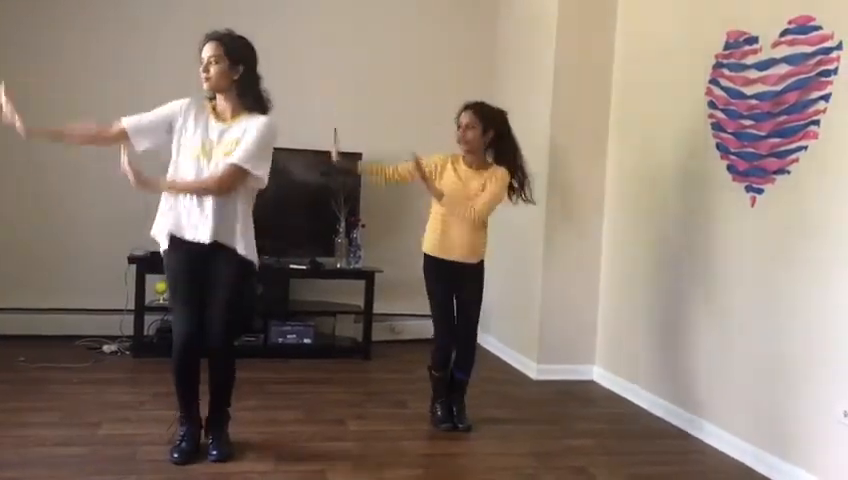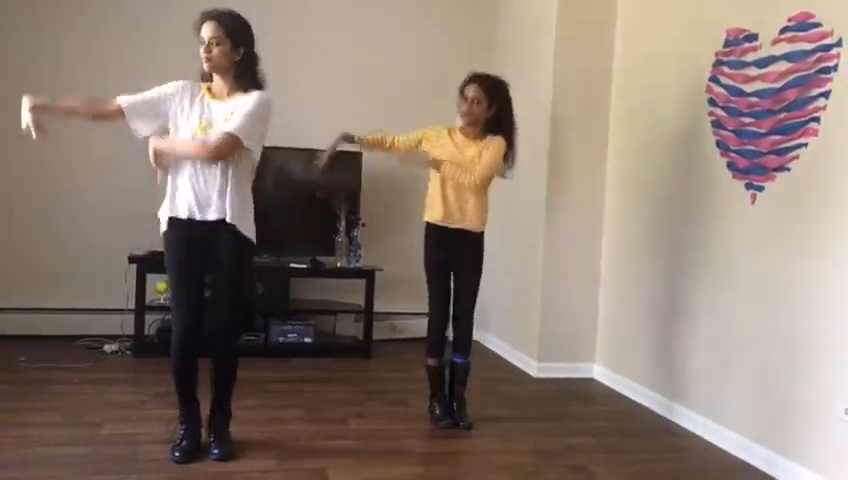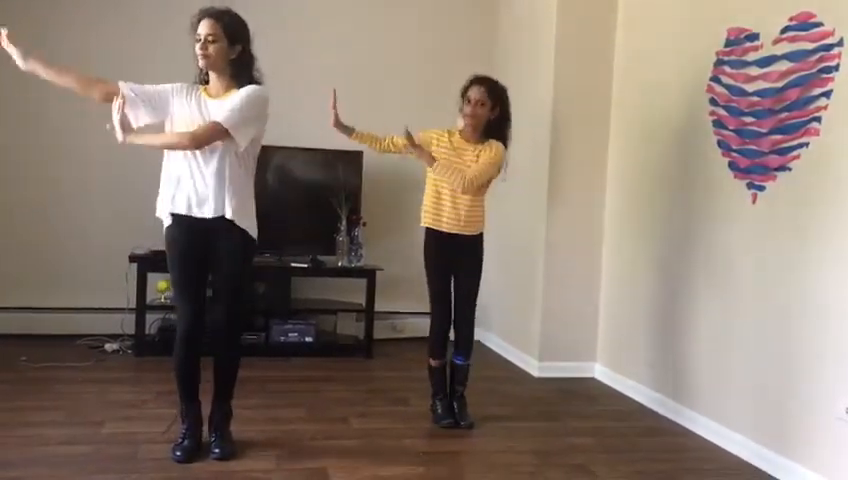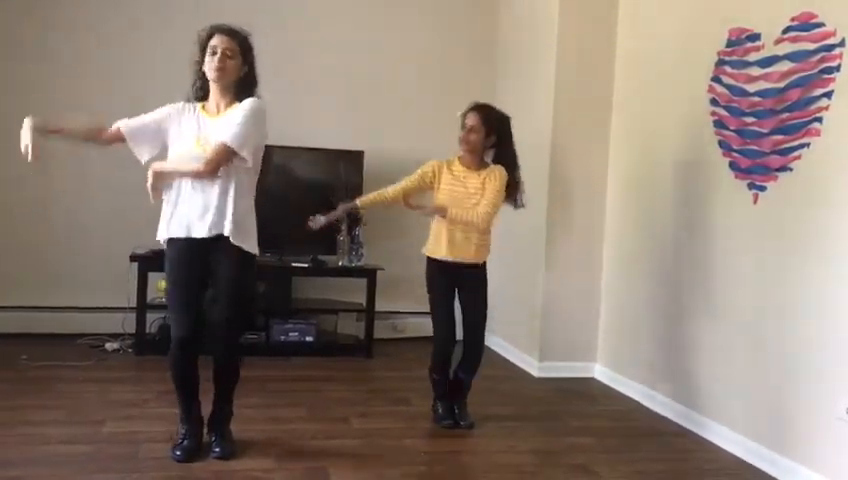
dt=0.5s
person 1, frame 1
left shoulder: (260, 126)
right shoulder: (185, 112)
left elbow: (221, 183)
right elbow: (113, 133)
left wrist: (153, 183)
right wrist: (35, 130)
left hip: (230, 247)
right hip: (183, 241)
left knee: (219, 339)
right knee: (186, 336)
left ankle: (217, 426)
right ankle: (188, 426)
person 1, frame 2
left shoulder: (256, 102)
right shoulder: (181, 94)
left elbow: (214, 150)
right elbow: (107, 109)
left wrist: (162, 143)
right wrist: (45, 105)
left hip: (230, 228)
right hip: (182, 223)
left knee: (222, 329)
right knee: (184, 327)
left ankle: (219, 423)
right ankle: (188, 423)
person 1, frame 3
left shoulder: (252, 98)
right shoulder: (179, 95)
left elbow: (197, 138)
right elbow: (102, 90)
left wrist: (132, 136)
left hip: (230, 224)
right hip: (184, 221)
left knee: (224, 325)
right knee: (189, 325)
left ankle: (220, 423)
right ankle: (190, 423)
person 1, frame 4
left shoulder: (251, 111)
right shoulder: (178, 114)
left elbow: (210, 164)
right elbow: (107, 134)
left wrist: (158, 167)
right wrist: (43, 126)
left hip: (231, 240)
right hip: (183, 237)
left knee: (225, 337)
right knee: (183, 336)
left ankle: (220, 423)
right ankle: (189, 424)
person 2, frame 1
left shoulder: (500, 175)
right shoulder: (444, 164)
left elbow: (474, 213)
right elbow: (393, 173)
left wrist: (435, 191)
left hip: (471, 266)
right hip: (437, 261)
left knee: (467, 338)
right knee: (446, 335)
left ankle: (456, 401)
right ankle: (439, 402)
person 2, frame 2
left shoulder: (495, 144)
right shoulder: (436, 135)
left elbow: (475, 179)
right elbow: (389, 142)
left wrist: (434, 162)
right wrist: (348, 139)
left hip: (472, 239)
right hip: (438, 234)
left knee: (464, 318)
right knee: (438, 316)
left ankle: (458, 396)
right ankle: (438, 397)
person 2, frame 3
left shoulder: (494, 151)
right shoulder: (436, 138)
left elbow: (465, 183)
right elbow: (387, 144)
left wrist: (427, 157)
right wrist: (345, 129)
left hip: (470, 241)
right hip: (437, 237)
left knee: (464, 321)
right knee: (441, 318)
left ankle: (458, 397)
right ankle: (439, 398)
person 2, frame 4
left shoulder: (497, 175)
right shoulder: (439, 169)
left elbow: (482, 219)
right elbow: (394, 192)
left wrist: (435, 208)
right wrist: (346, 208)
left hip: (474, 269)
right hip: (439, 264)
left knee: (475, 342)
right knee: (444, 338)
left ankle: (459, 399)
right ankle: (441, 400)
